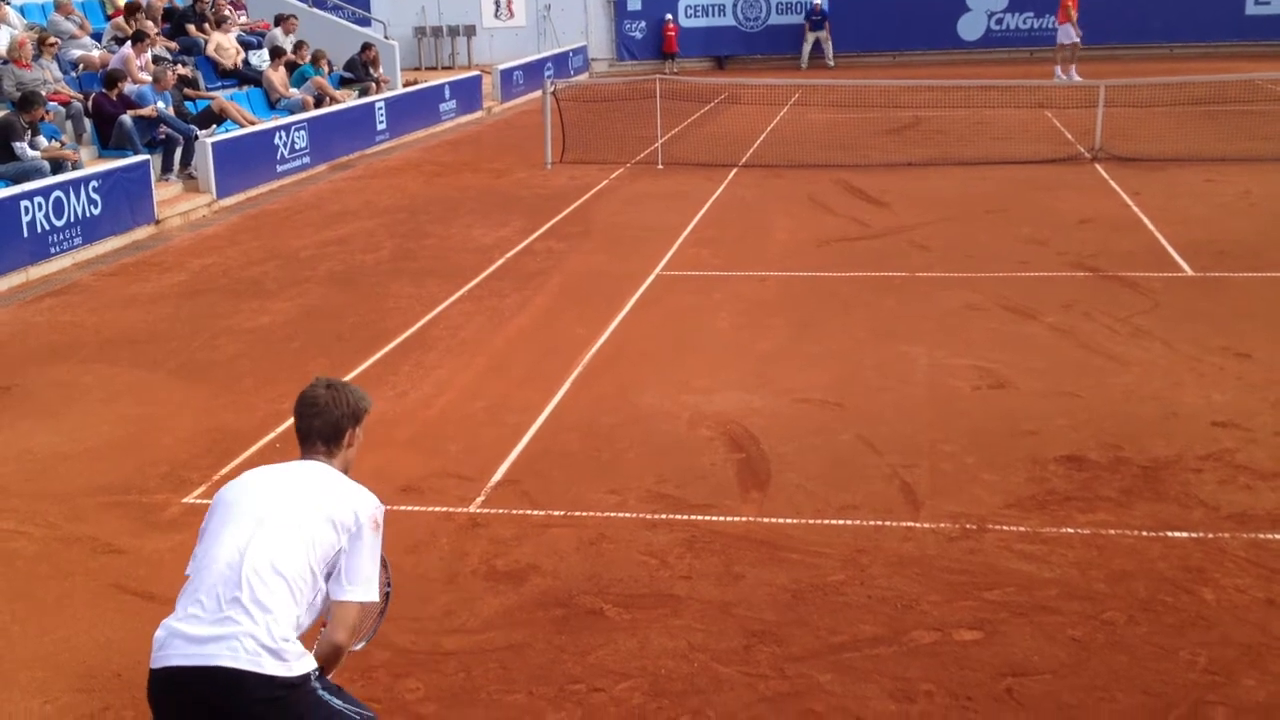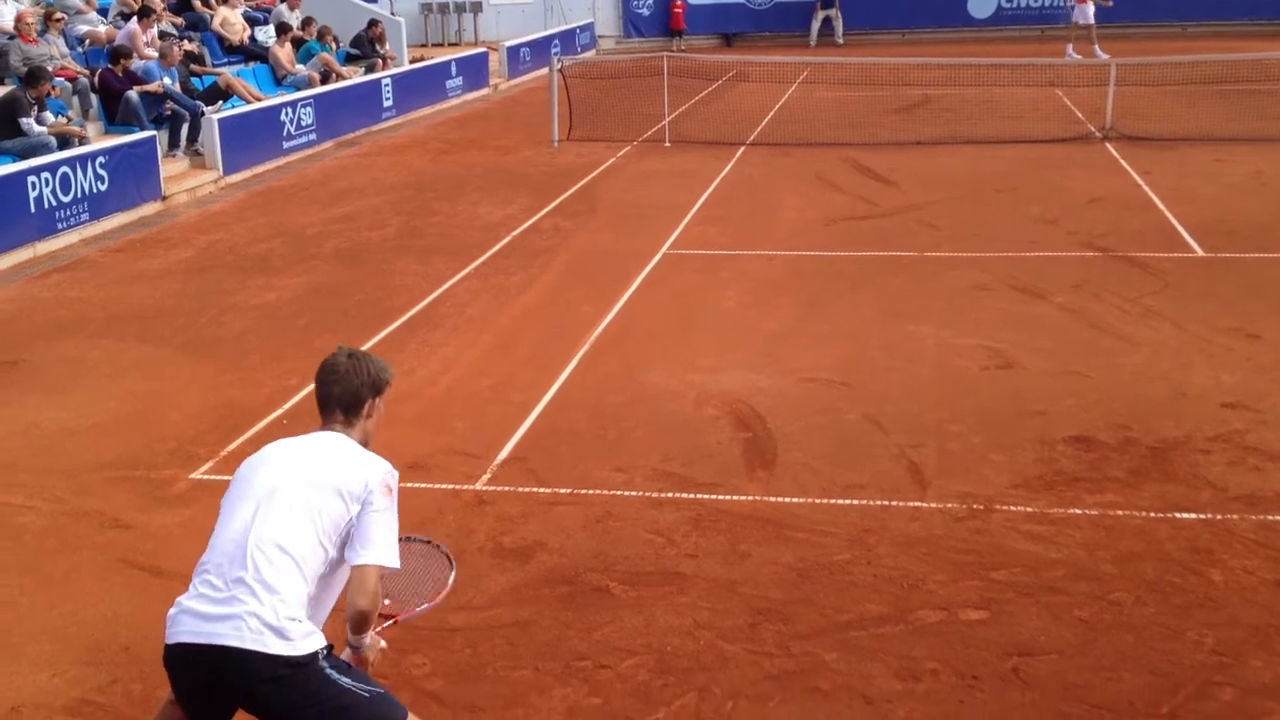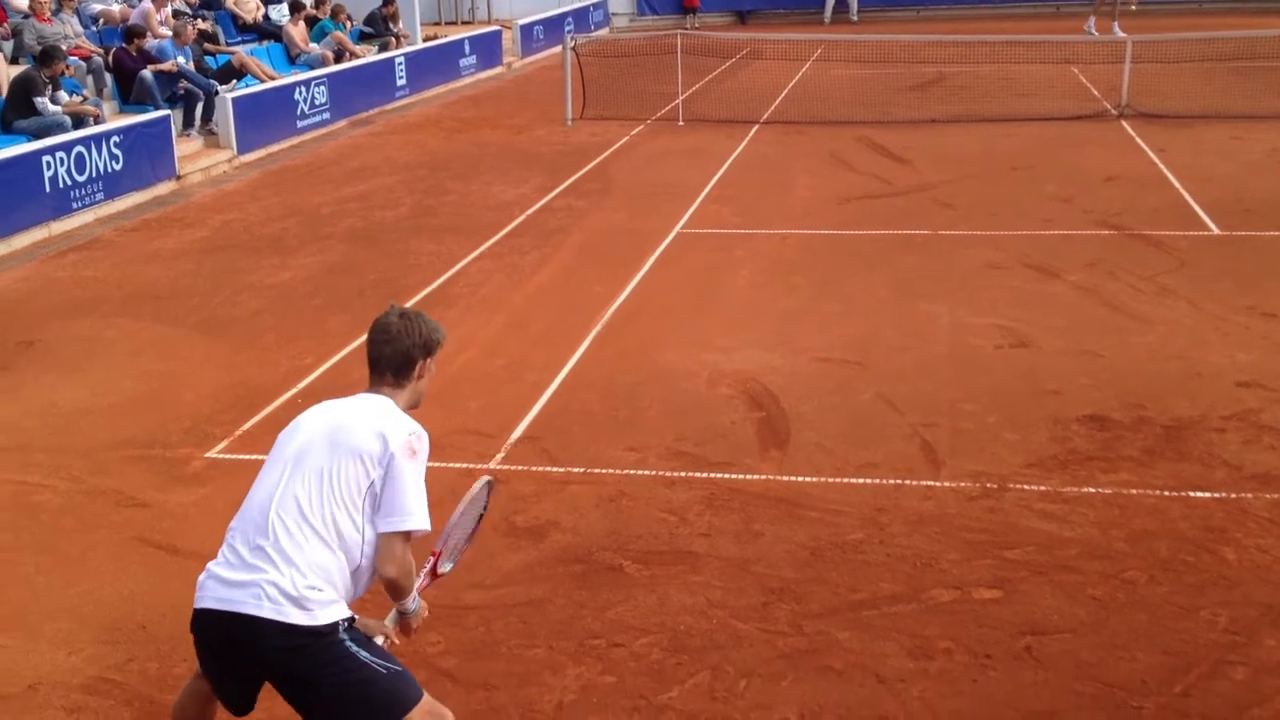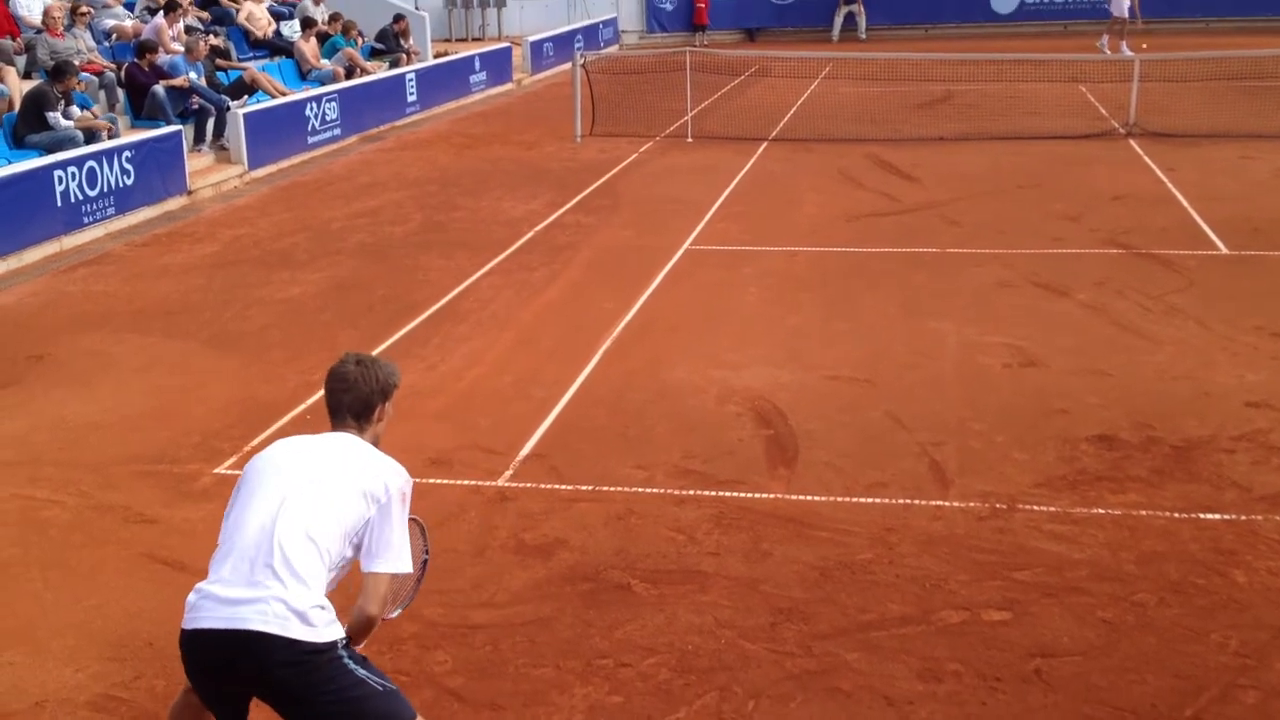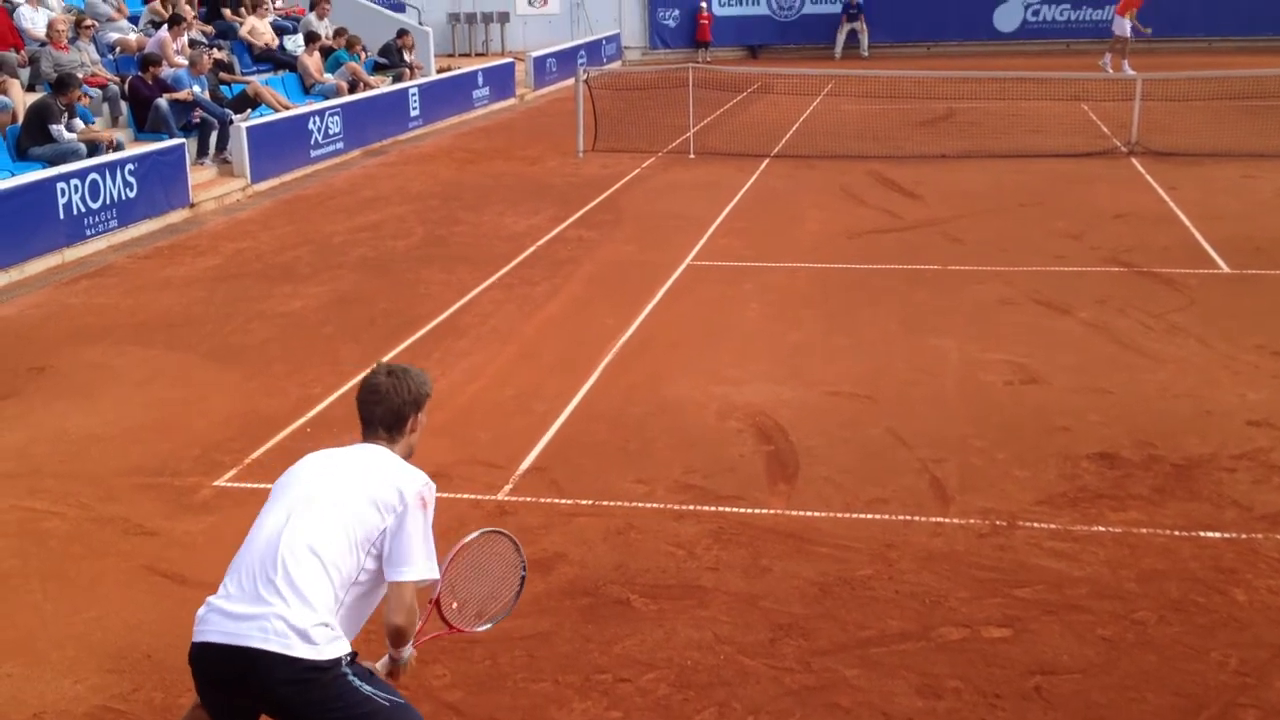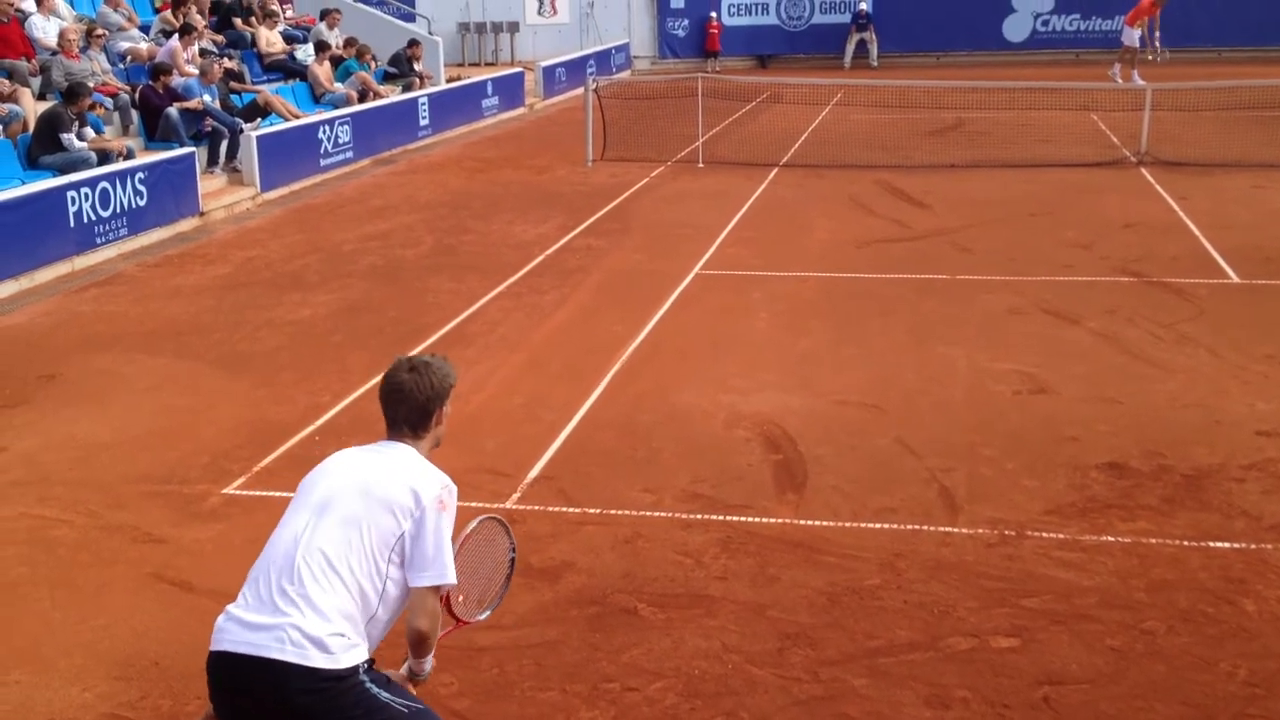
dt=0.4s
person 1, frame 1
left shoulder: (238, 485)
right shoulder: (359, 503)
right elbow: (338, 636)
right wrist: (307, 681)
left hip: (174, 661)
right hip: (260, 671)
person 1, frame 2
left shoulder: (263, 456)
right shoulder: (372, 471)
right elbow: (362, 601)
right wrist: (360, 642)
left hip: (188, 637)
right hip: (270, 649)
person 1, frame 3
left shoulder: (314, 416)
right shoulder: (401, 432)
right elbow: (391, 566)
left wrist: (354, 624)
right wrist: (410, 606)
left hip: (215, 603)
right hip: (291, 618)
left knee: (209, 680)
person 1, frame 4
left shoulder: (269, 454)
right shoulder: (387, 474)
right elbow: (371, 607)
right wrist: (343, 647)
left hip: (206, 624)
right hip: (289, 636)
person 1, frame 5
left shoulder: (309, 463)
right shoulder: (410, 484)
right elbow: (398, 616)
left wrist: (349, 669)
right wrist: (401, 657)
left hip: (215, 639)
right hip: (292, 654)
person 1, frame 6
left shoulder: (335, 463)
right shoulder: (430, 486)
right elbow: (422, 621)
left wrist: (377, 676)
right wrist: (420, 666)
left hip: (231, 649)
right hip: (310, 664)
